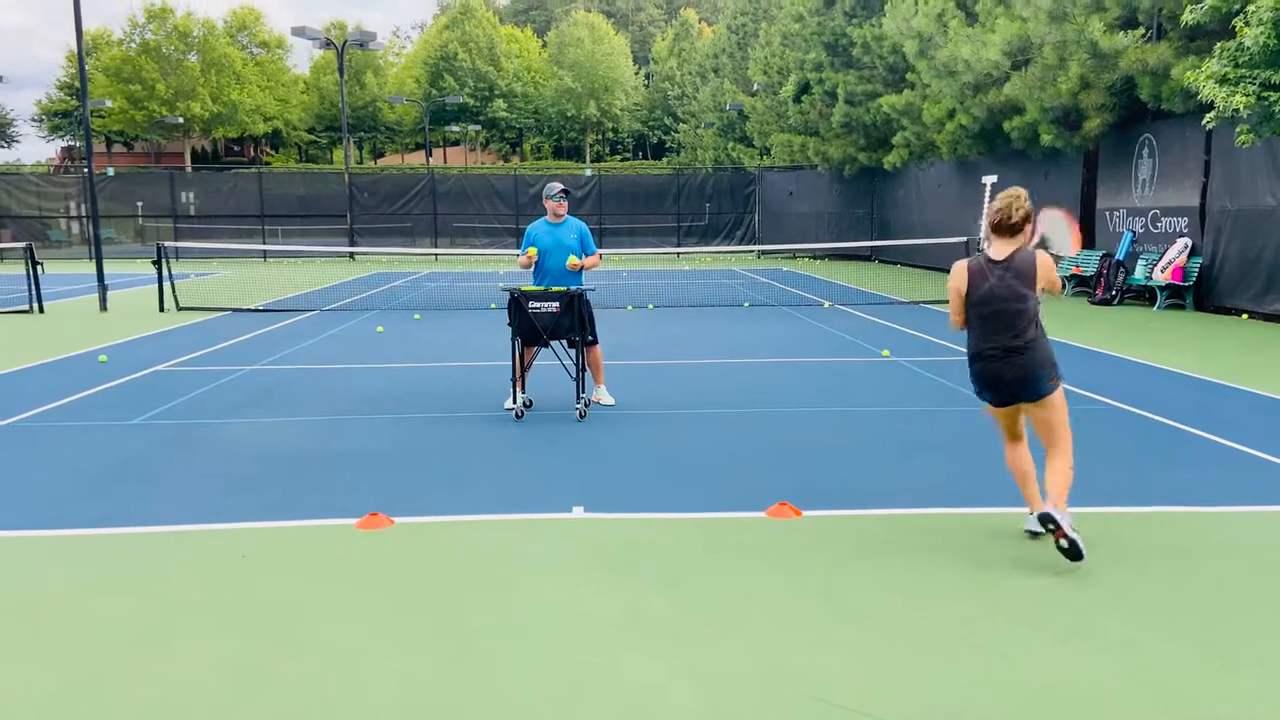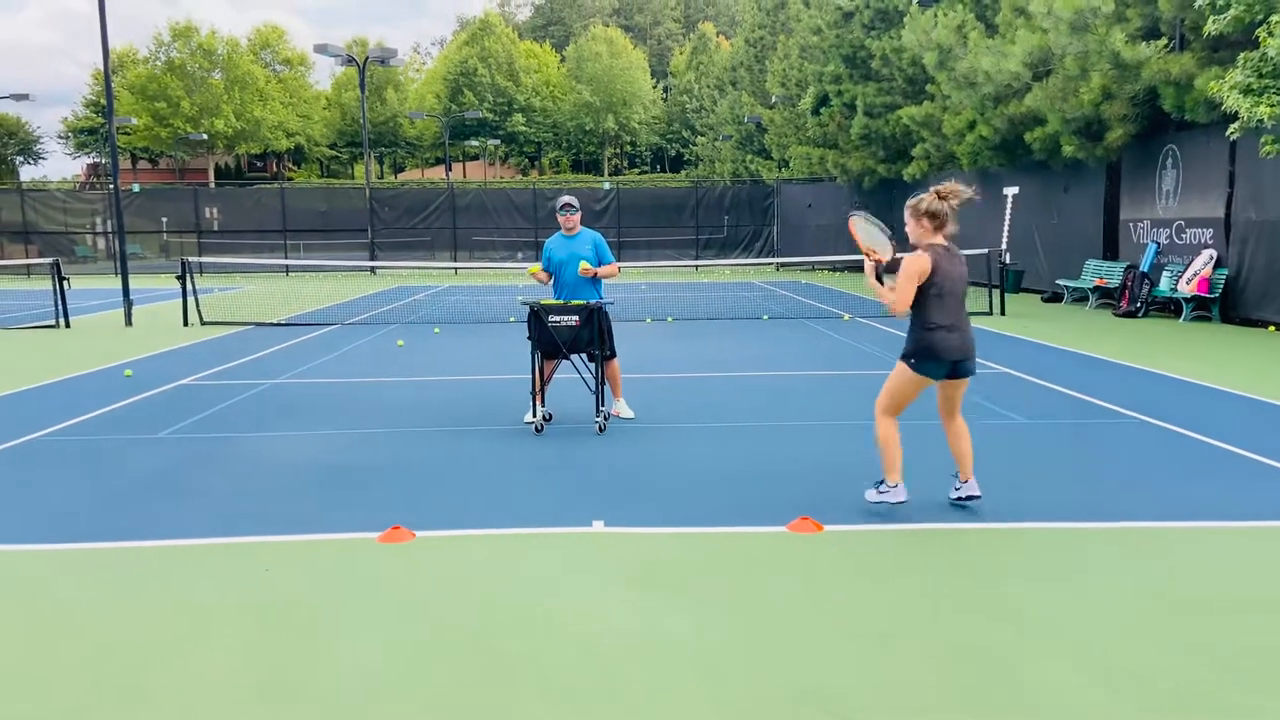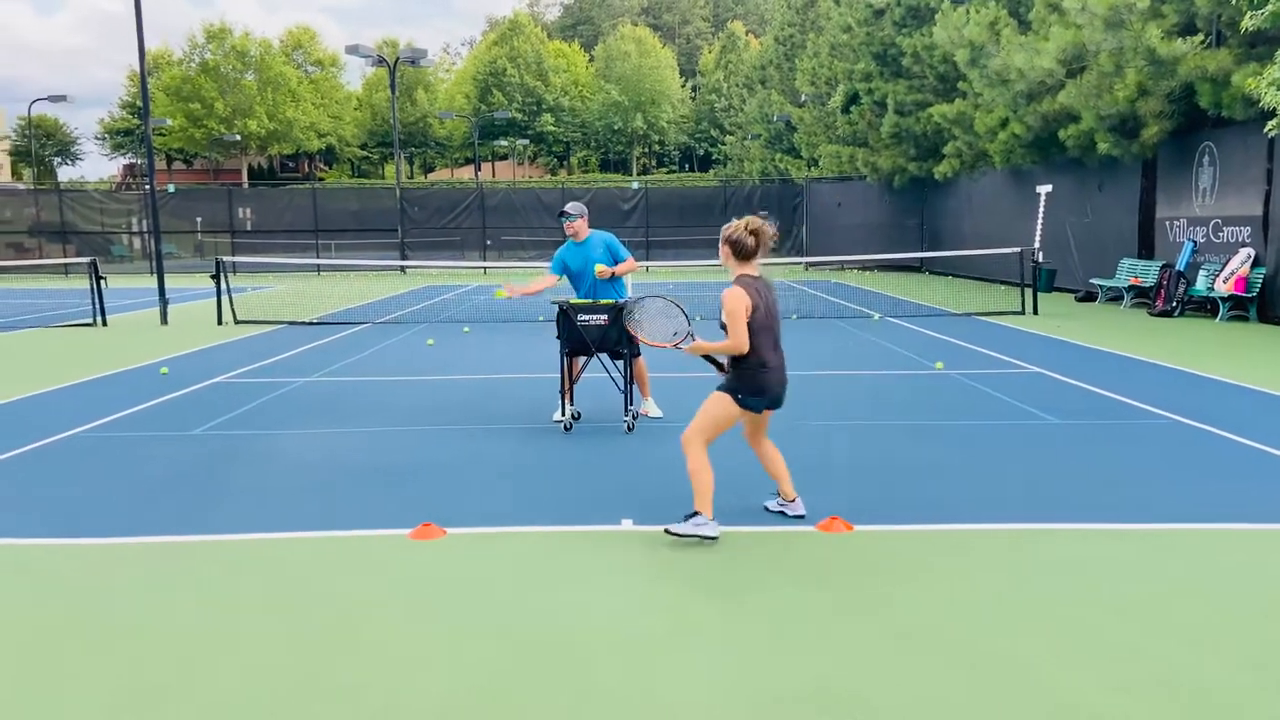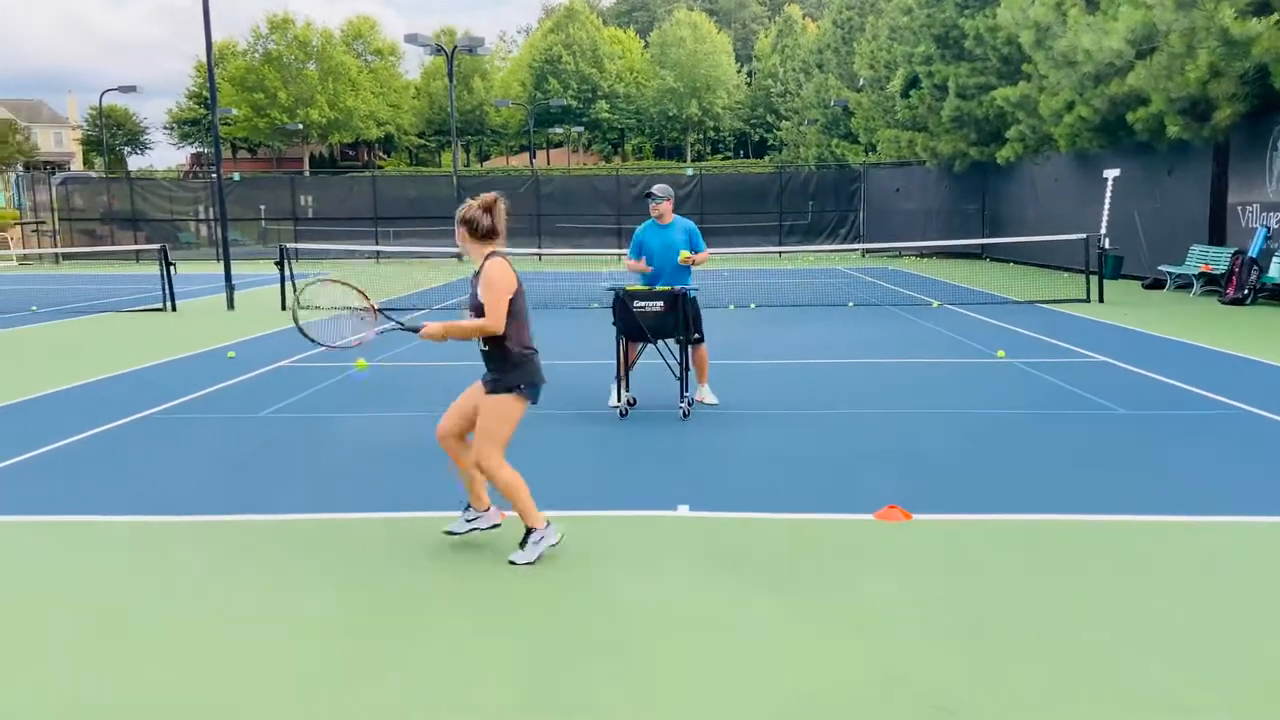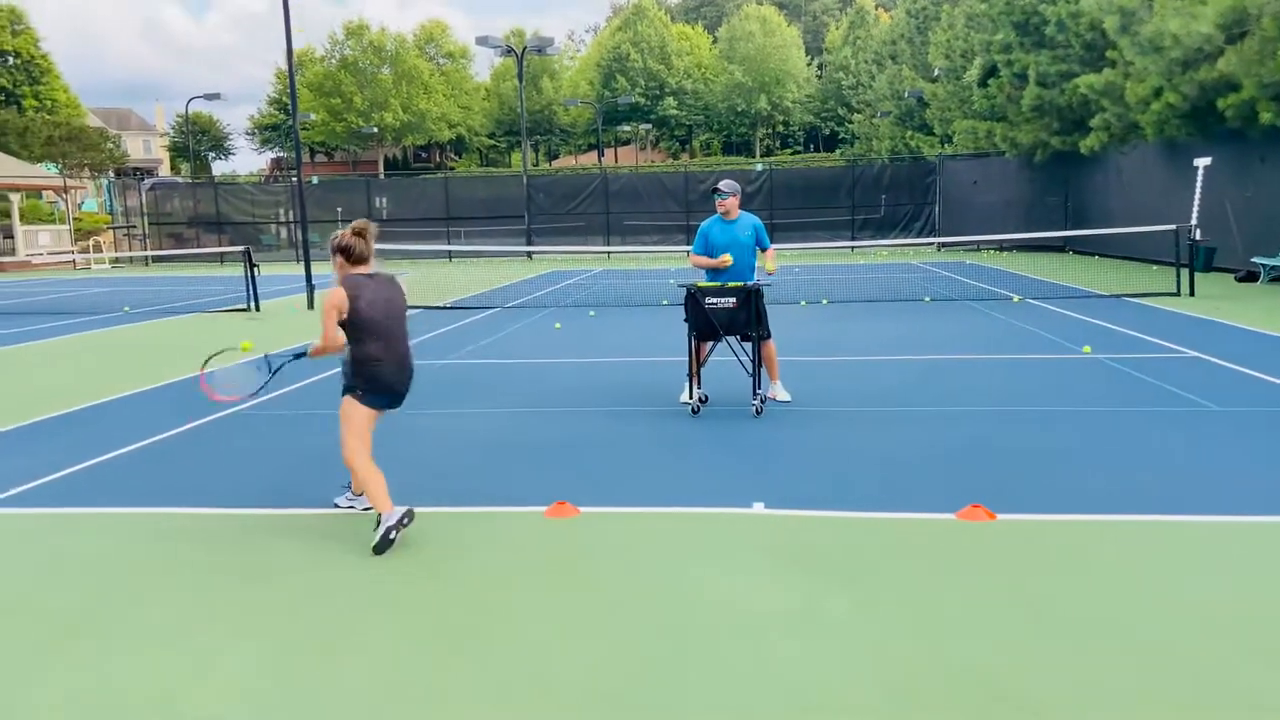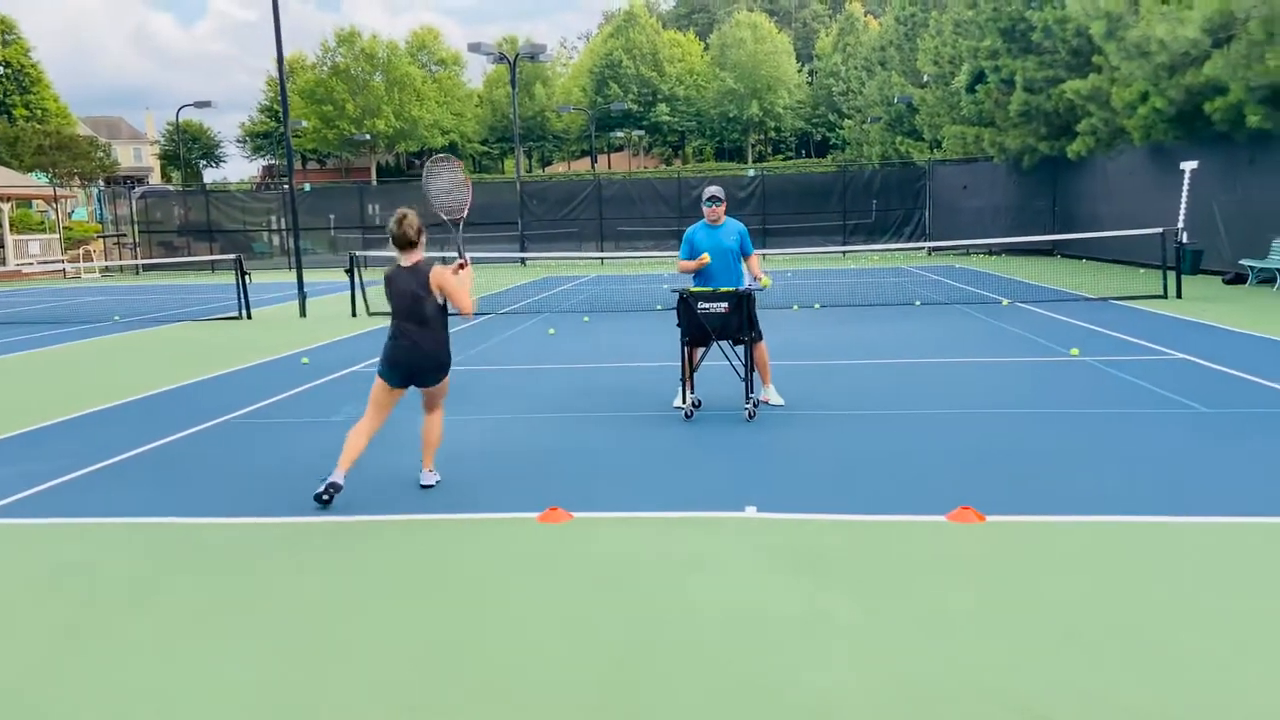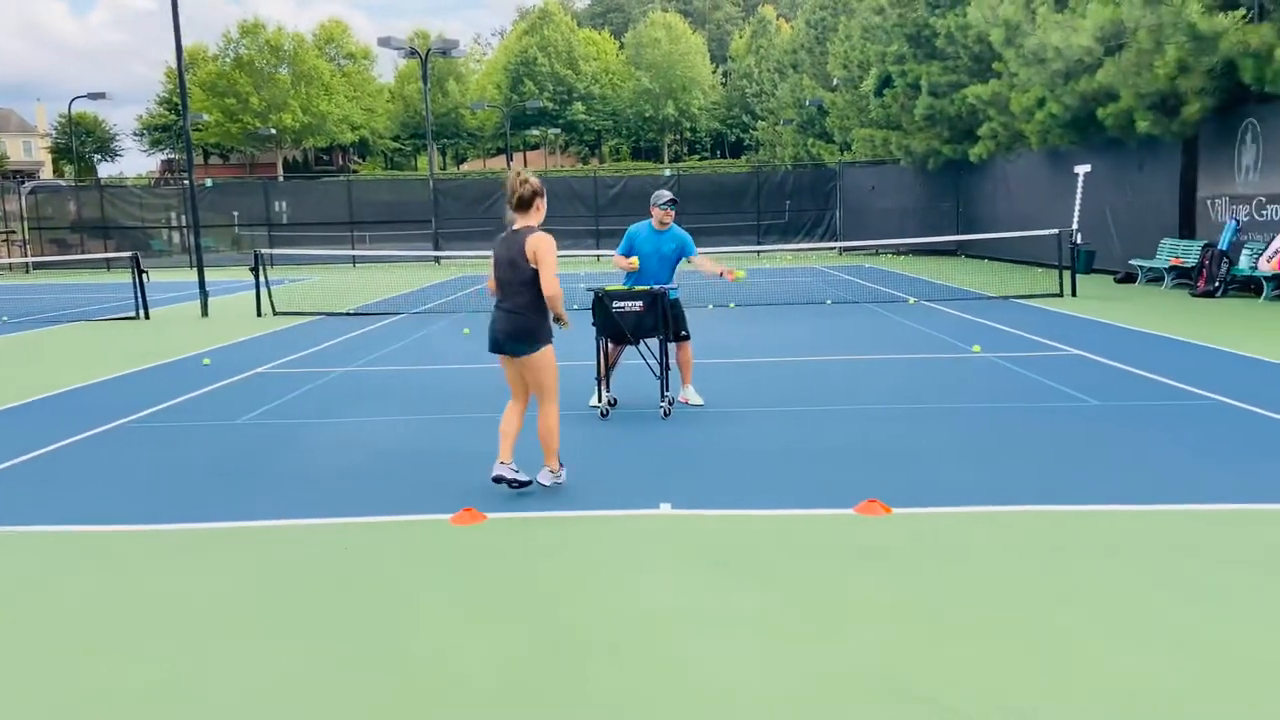
dt=0.7s
person 1, frame 1
left shoulder: (962, 271)
right shoulder: (1038, 262)
left elbow: (958, 323)
right elbow: (1055, 287)
left hip: (988, 373)
right hip: (1034, 368)
left knee: (1013, 439)
right knee: (1060, 450)
left ankle: (1037, 512)
right ankle: (1056, 512)
person 1, frame 2
left shoulder: (917, 259)
right shoulder: (956, 256)
left elbow: (898, 306)
left wrist: (873, 284)
right wrist: (904, 281)
left hip: (928, 349)
right hip: (962, 347)
left knee: (884, 412)
right knee: (951, 416)
left ankle: (893, 486)
right ankle: (966, 483)
person 1, frame 3
left shoulder: (734, 293)
right shoulder: (765, 285)
left elbow: (740, 345)
left wrist: (704, 348)
left hip: (747, 381)
right hip: (774, 380)
left knee: (692, 441)
right knee: (757, 438)
left ankle: (704, 517)
right ankle: (790, 500)
person 1, frame 4
left shoulder: (496, 268)
right shoulder: (482, 271)
left elbow: (494, 324)
right elbow: (480, 323)
left wrist: (446, 329)
right wrist: (446, 330)
left hip: (515, 375)
right hip: (499, 374)
left knee: (486, 459)
right knee: (448, 432)
left ankle: (539, 530)
right ankle: (481, 509)
person 1, frame 5
left shoulder: (337, 293)
right shoulder: (392, 283)
left elbow: (330, 344)
left wrist: (315, 349)
left hip: (370, 378)
right hip: (398, 375)
left knee: (354, 453)
right knee: (349, 421)
left ankle: (390, 513)
right ankle: (359, 493)
person 1, frame 6
left shoulder: (389, 276)
right shoulder: (436, 272)
right elbow: (467, 309)
right wrist: (465, 277)
left hip: (396, 358)
right hip: (432, 361)
left knee: (369, 421)
right knee: (434, 409)
left ankle: (337, 477)
right ankle: (428, 471)
person 1, frame 7
left shoulder: (502, 241)
right shoulder: (541, 240)
right elbow: (551, 291)
right wrist: (560, 313)
left hip: (501, 328)
right hip: (530, 330)
left knee: (518, 400)
right knee: (548, 401)
left ankle: (504, 464)
right ankle: (551, 469)
person 2, frame 1
left shoulder: (579, 227)
right shoulder: (534, 229)
left elbow: (595, 258)
right elbow: (521, 261)
left wrist: (581, 265)
right wrist: (528, 260)
left knee: (591, 343)
right knee: (527, 345)
left ankle: (599, 389)
right ankle: (518, 392)
person 2, frame 2
left shoulder: (594, 238)
right shoulder: (551, 244)
left elbow: (613, 269)
right elbow: (546, 275)
left wrist: (595, 272)
right wrist: (538, 276)
left knee: (608, 357)
right knee: (547, 357)
left ankle: (619, 403)
person 2, frame 3
left shoulder: (606, 239)
right shoulder: (564, 252)
left elbow: (631, 264)
right elbow: (549, 280)
left wrist: (612, 272)
right wrist: (521, 290)
left knee: (634, 355)
right knee: (571, 355)
left ankle: (647, 401)
right ankle: (565, 404)
person 2, frame 4
left shoulder: (688, 227)
right shoulder: (642, 231)
left elbow: (705, 254)
right elbow: (630, 262)
left wrist: (693, 259)
right wrist: (638, 267)
left knee: (697, 341)
right knee: (632, 341)
left ankle: (703, 388)
right ankle: (620, 389)
person 2, frame 5
left shoulder: (753, 223)
right shoulder: (707, 226)
left elbow: (767, 248)
right elbow: (694, 258)
left wrist: (769, 263)
right wrist: (715, 263)
left knee: (764, 338)
right knee: (701, 339)
left ankle: (775, 385)
right ankle: (693, 386)
person 2, frame 6
left shoulder: (738, 228)
right shoulder: (692, 233)
left elbow: (749, 256)
right elbow: (681, 265)
left wrist: (758, 275)
right wrist: (696, 265)
left knee: (756, 340)
right knee: (692, 344)
left ankle: (767, 389)
right ankle: (685, 391)
person 2, frame 7
left shoulder: (680, 236)
right shoulder: (635, 231)
left elbow: (698, 259)
right elbow: (617, 258)
left wrist: (720, 271)
right wrist: (626, 265)
left hip: (666, 298)
left knee: (683, 340)
right knee: (616, 342)
left ankle: (687, 389)
right ankle: (601, 389)
